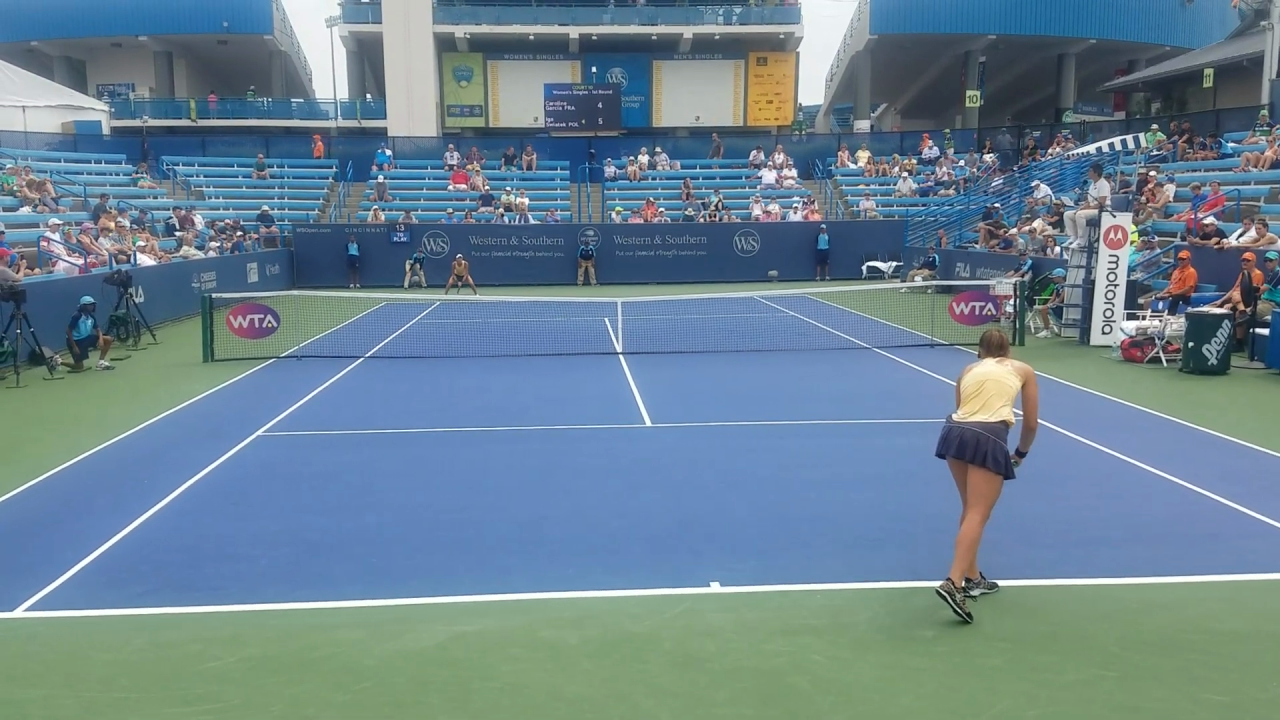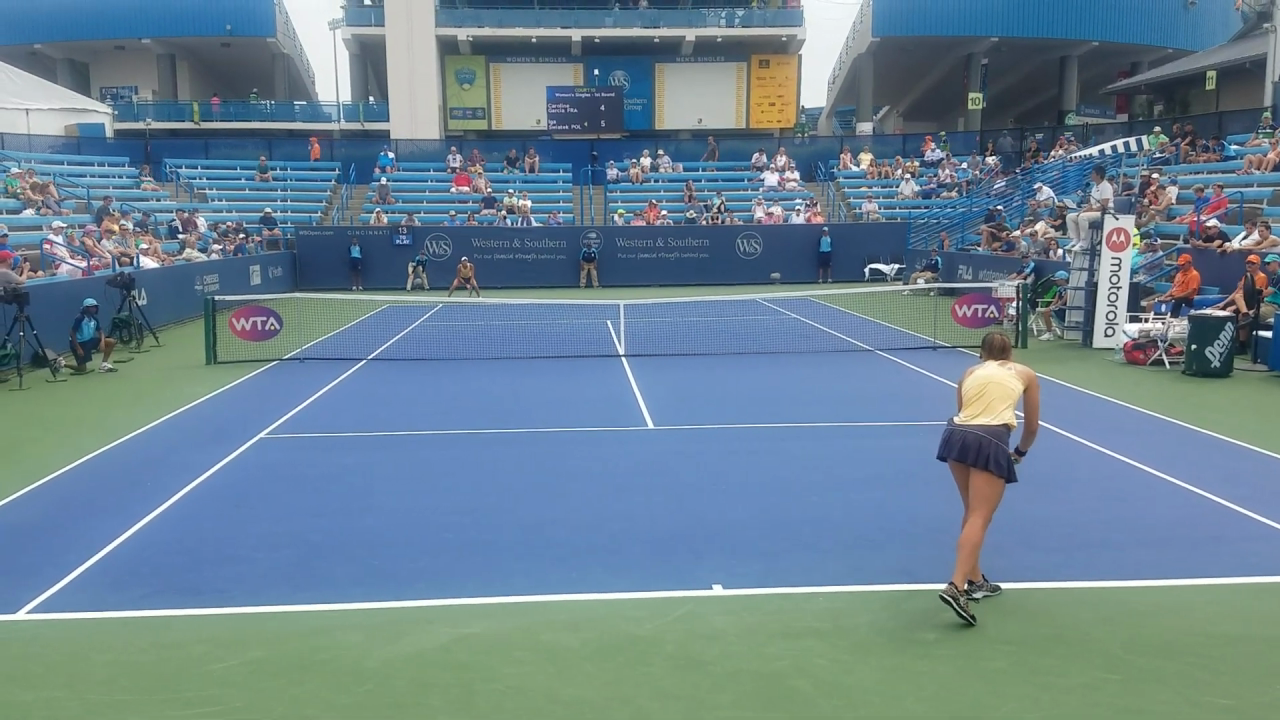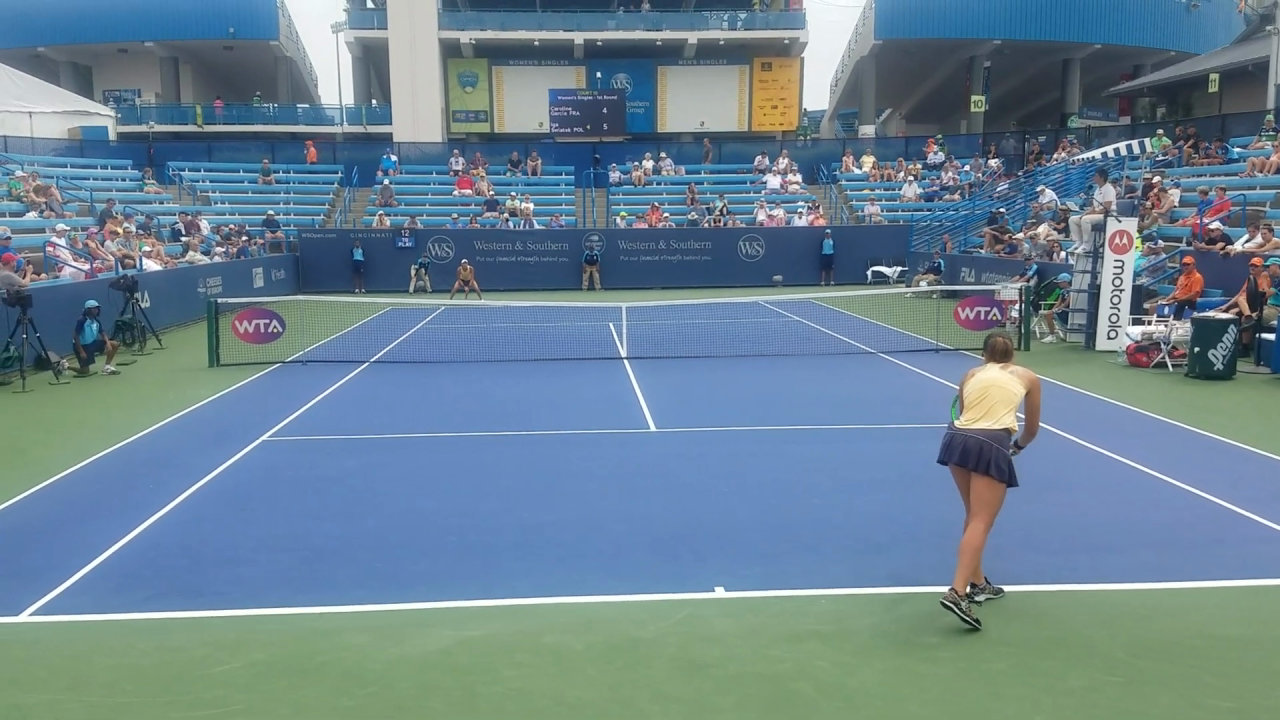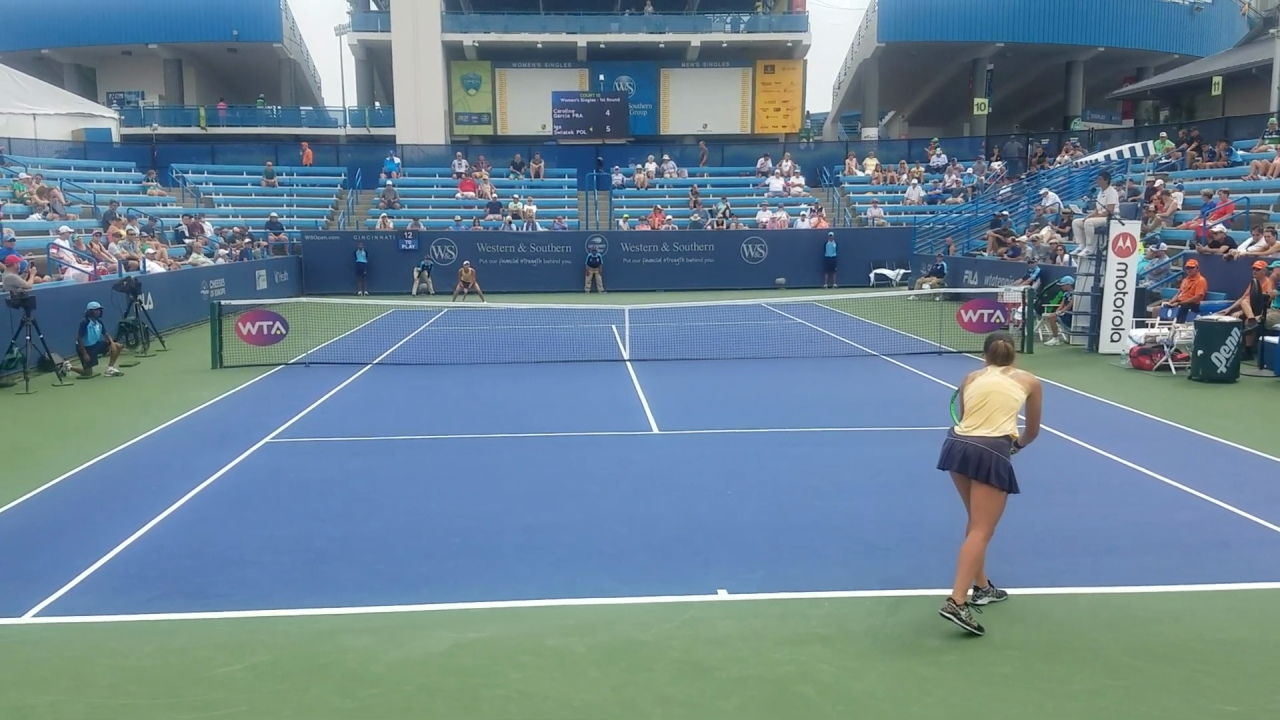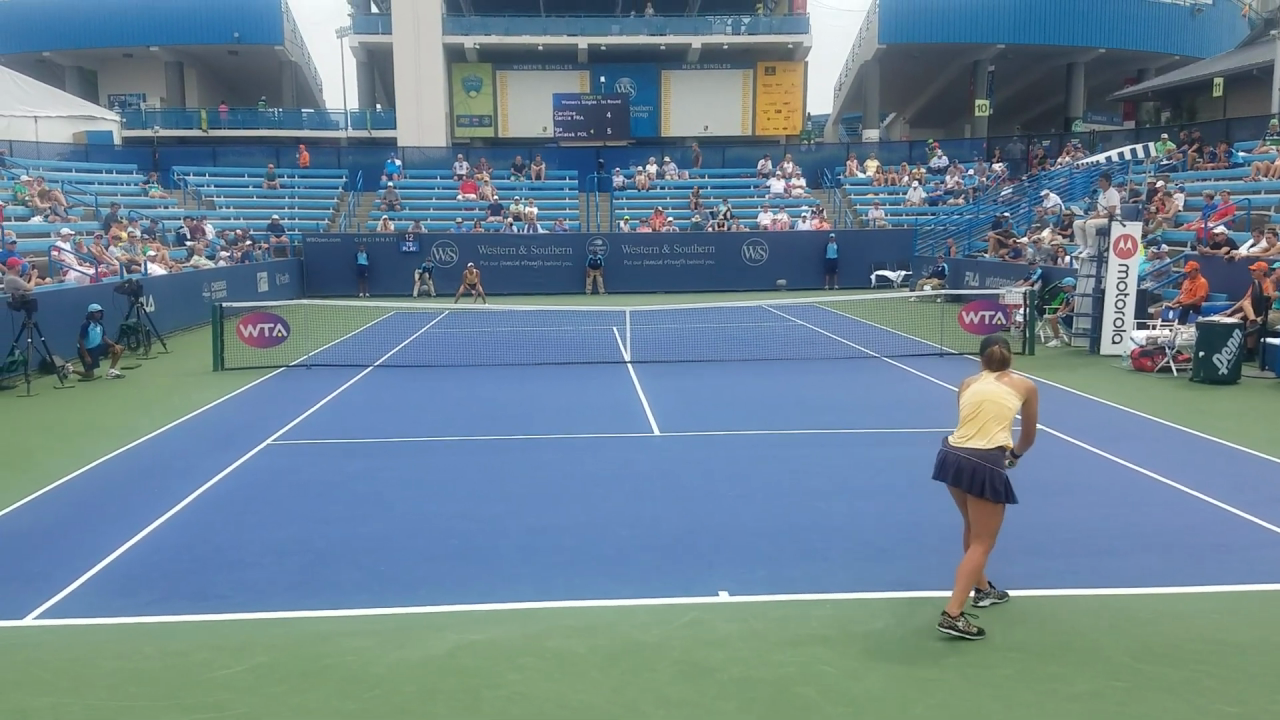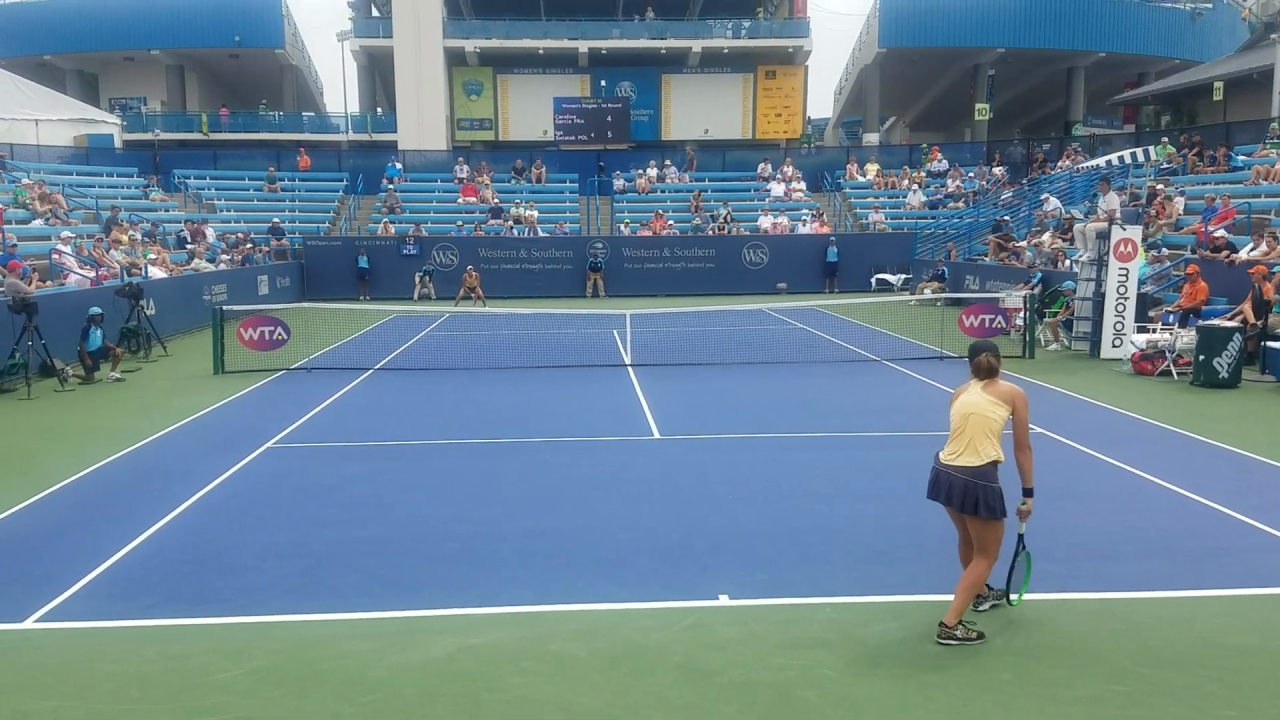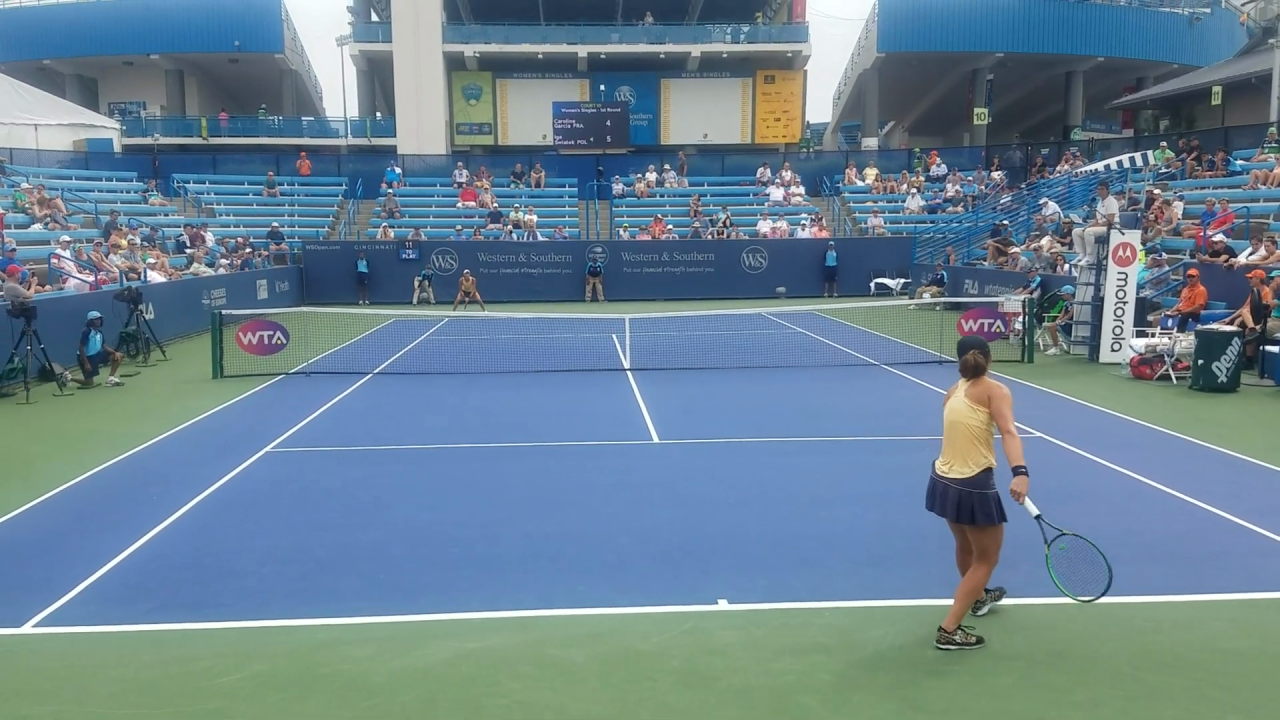
dt=0.3s
person 1, frame 1
left shoulder: (969, 370)
right shoulder: (1023, 370)
right elbow: (1031, 423)
right wrist: (1020, 453)
left hip: (954, 431)
right hip: (988, 437)
left knee: (971, 509)
right knee: (977, 515)
left ankle: (972, 578)
right ankle: (954, 583)
person 1, frame 2
left shoulder: (970, 372)
right shoulder: (1025, 373)
right elbow: (1031, 427)
right wrist: (1019, 452)
left hip: (955, 434)
right hip: (990, 441)
left knee: (972, 512)
right knee: (979, 519)
left ankle: (974, 580)
right ankle: (956, 587)
person 1, frame 3
left shoulder: (972, 374)
right shoulder: (1027, 377)
right elbow: (1032, 428)
right wrist: (1017, 446)
left hip: (956, 437)
right hip: (991, 445)
left knee: (973, 516)
right knee: (980, 523)
left ankle: (977, 583)
right ankle: (957, 592)
person 1, frame 4
left shoulder: (972, 377)
right shoulder: (1029, 381)
right elbow: (1032, 431)
right wrist: (1016, 444)
left hip: (957, 445)
right hip: (991, 453)
left knee: (976, 522)
right knee: (981, 531)
left ankle: (981, 586)
right ankle: (956, 602)
person 1, frame 5
left shoulder: (968, 383)
right shoulder: (1025, 386)
right elbow: (1028, 437)
right wrist: (1014, 455)
left hip: (951, 454)
right hip: (986, 464)
left knee: (973, 528)
right knee: (981, 543)
left ankle: (982, 588)
right ankle: (952, 614)
person 1, frame 6
left shoulder: (960, 392)
right shoulder: (1014, 393)
right elbow: (1023, 447)
right wrist: (1028, 493)
left hip: (943, 472)
right hip: (978, 479)
left knee: (968, 539)
right knee: (986, 554)
left ankle: (980, 593)
right ankle: (950, 624)
person 1, frame 7
left shoulder: (953, 392)
right shoulder: (994, 390)
right elbow: (1008, 432)
right wrist: (1020, 472)
left hip: (941, 481)
right hip: (974, 486)
left knee: (966, 545)
right knee: (986, 560)
left ankle: (978, 596)
right ankle: (949, 630)
